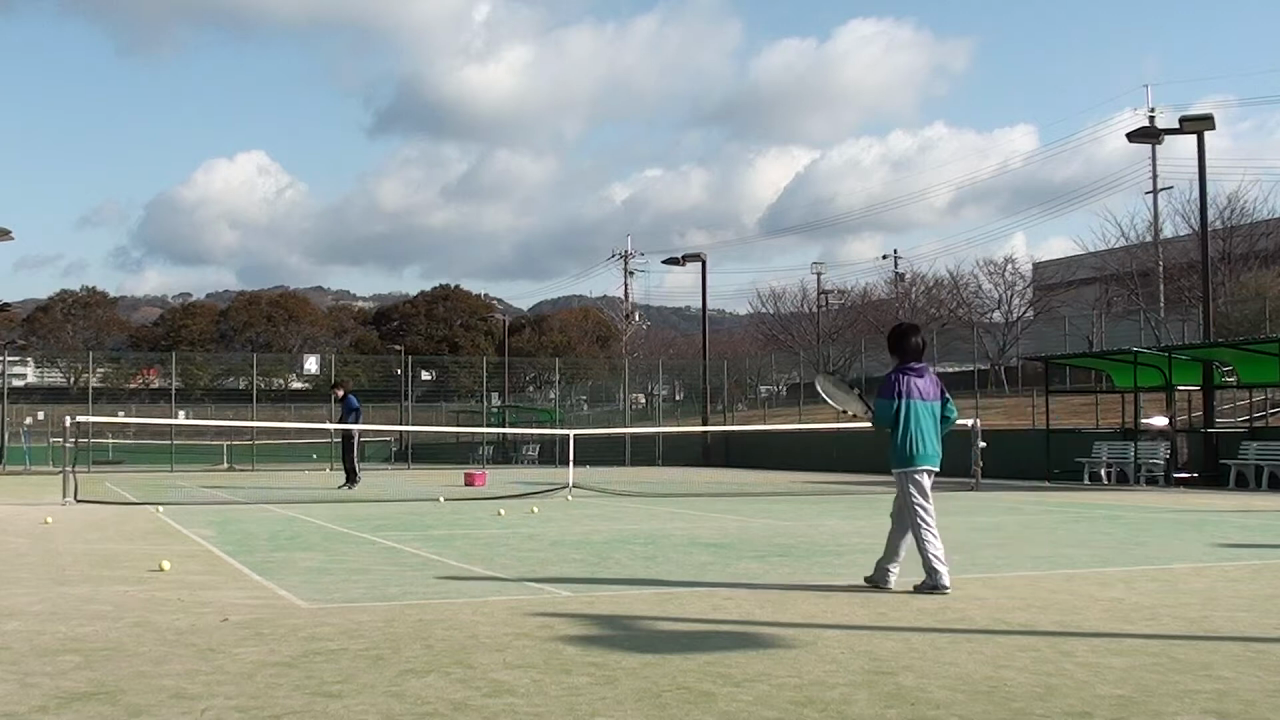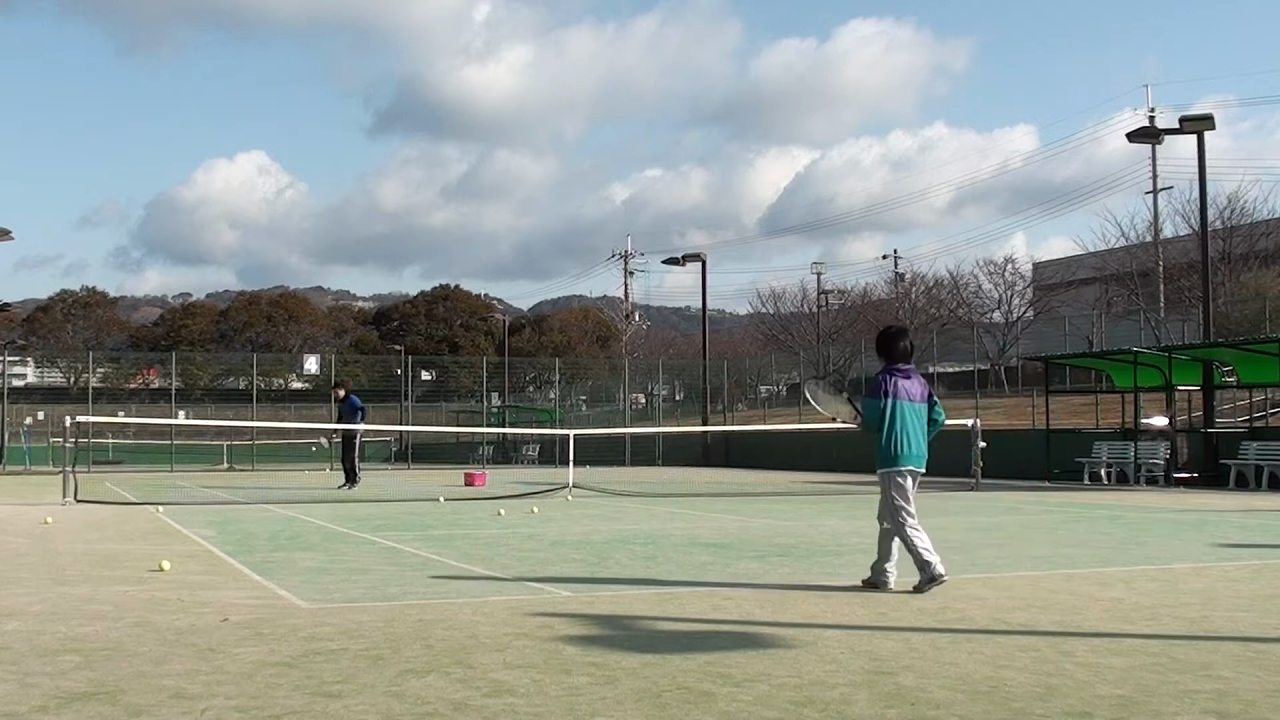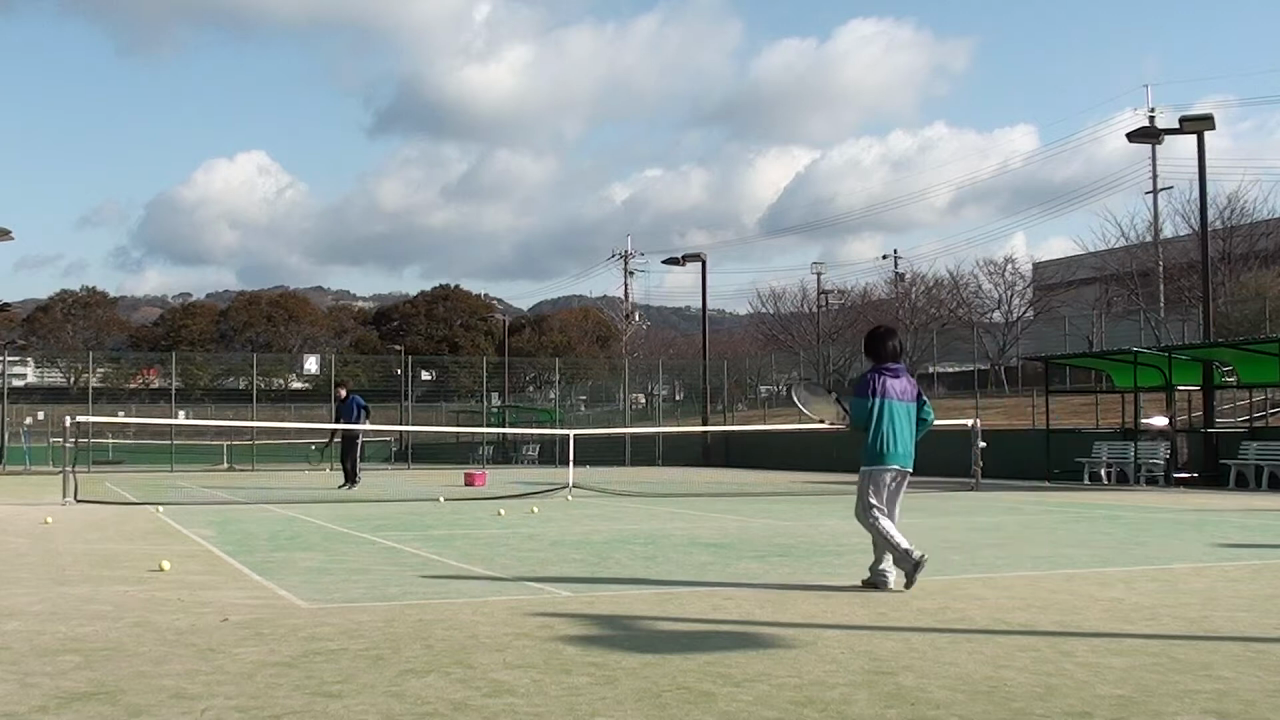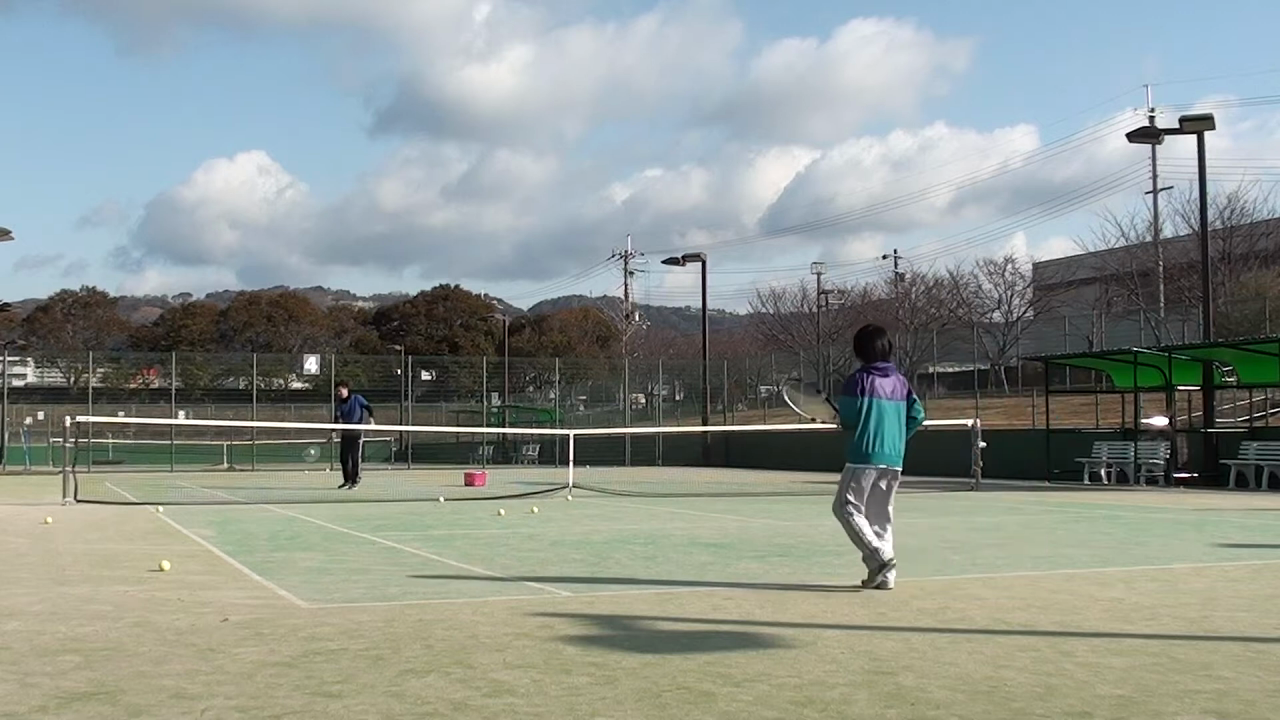
dt=0.1s
person 1, frame 1
left shoulder: (895, 379)
right shoulder: (932, 379)
left elbow: (884, 418)
right elbow: (949, 414)
left wrist: (875, 420)
left hip: (908, 458)
right hip: (931, 456)
left knee: (920, 518)
right knee: (901, 515)
left ankle: (938, 577)
right ankle: (885, 572)
person 1, frame 2
left shoulder: (883, 380)
right shoulder: (920, 382)
left elbow: (871, 419)
right elbow: (937, 417)
left wrist: (863, 422)
left hip: (893, 457)
right hip: (916, 456)
left knee: (902, 519)
right knee: (889, 518)
left ankle: (932, 569)
right ankle: (882, 575)
person 1, frame 3
left shoulder: (870, 379)
right shoulder: (910, 382)
left elbow: (859, 418)
right elbow: (927, 416)
left wrist: (852, 424)
left hip: (878, 457)
right hip: (905, 458)
left knee: (869, 512)
right knee: (885, 515)
left ankle: (908, 556)
right ankle: (881, 575)
person 1, frame 4
left shoulder: (859, 379)
right shoulder: (900, 380)
left elbow: (848, 417)
right elbow: (917, 415)
left wrist: (844, 425)
left hip: (865, 455)
right hip: (894, 458)
left knee: (846, 507)
right knee: (880, 517)
left ankle: (880, 555)
right ankle: (882, 574)
